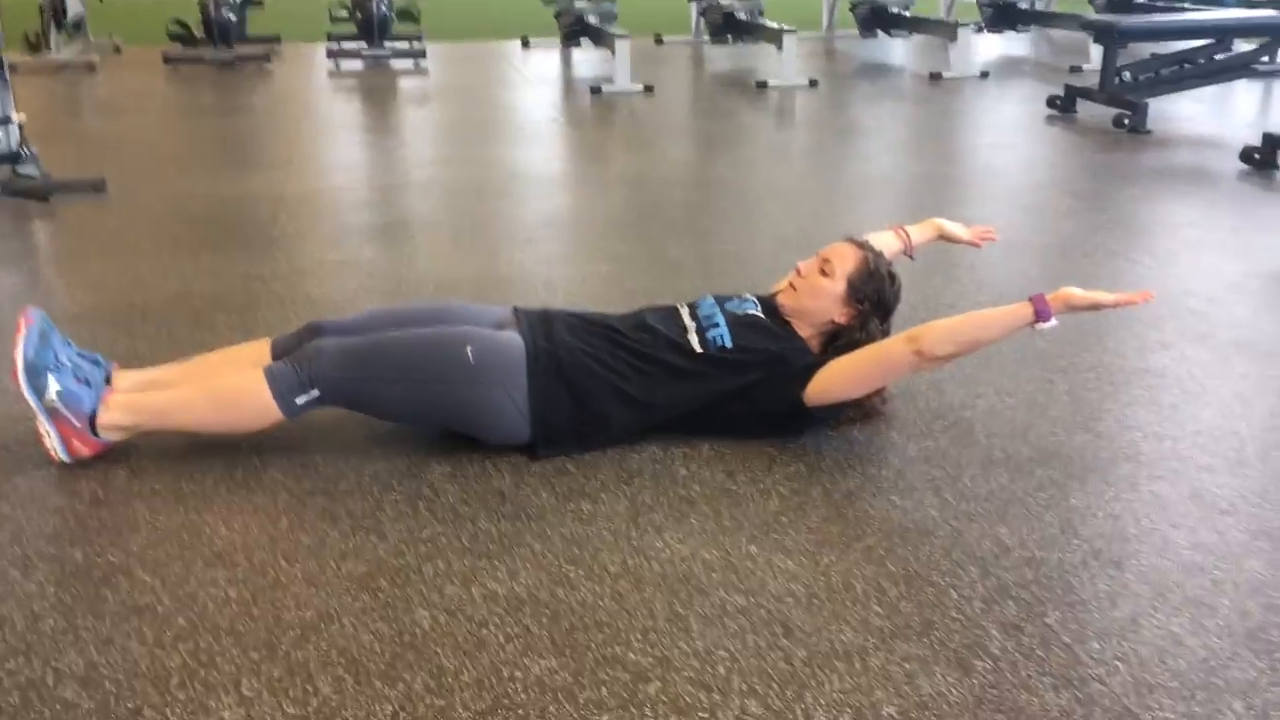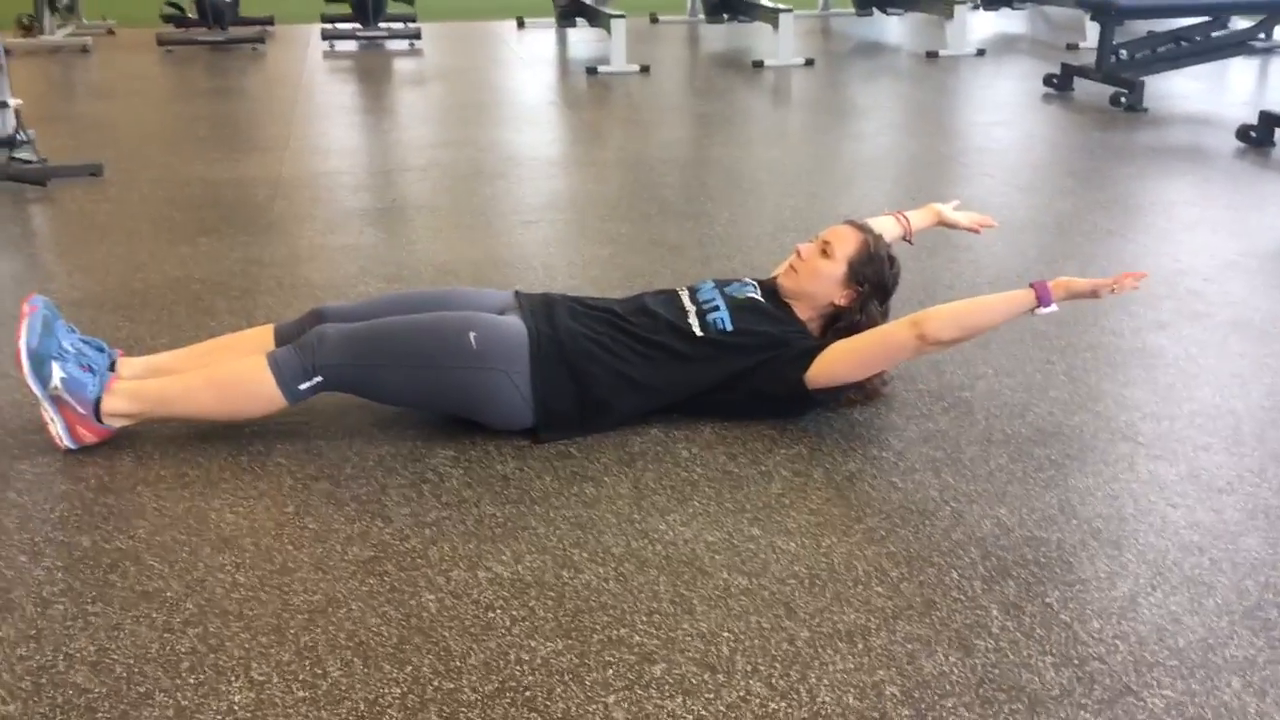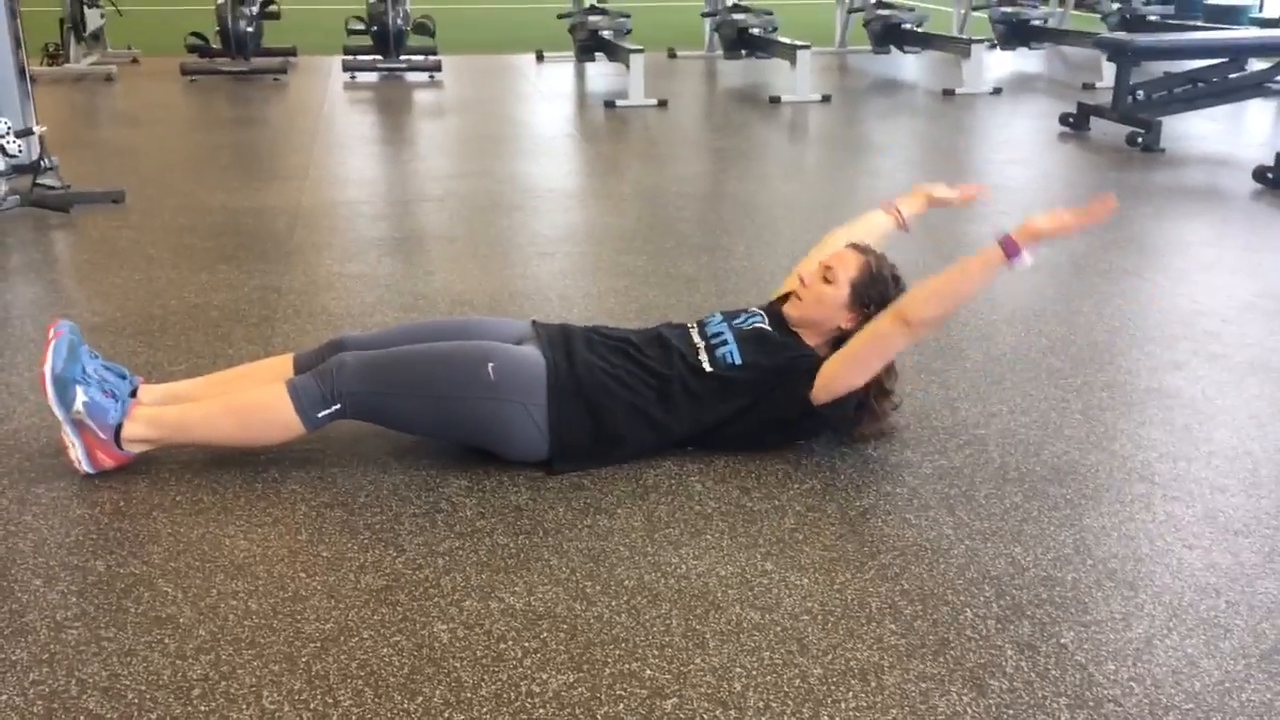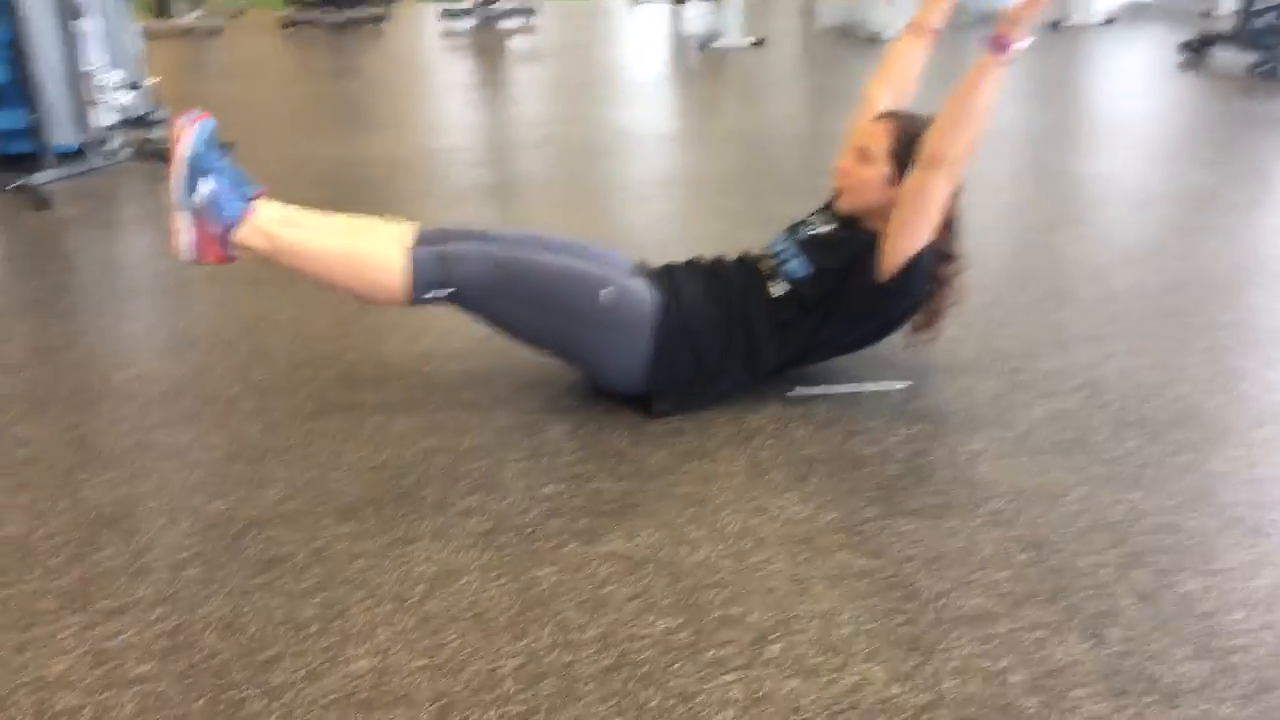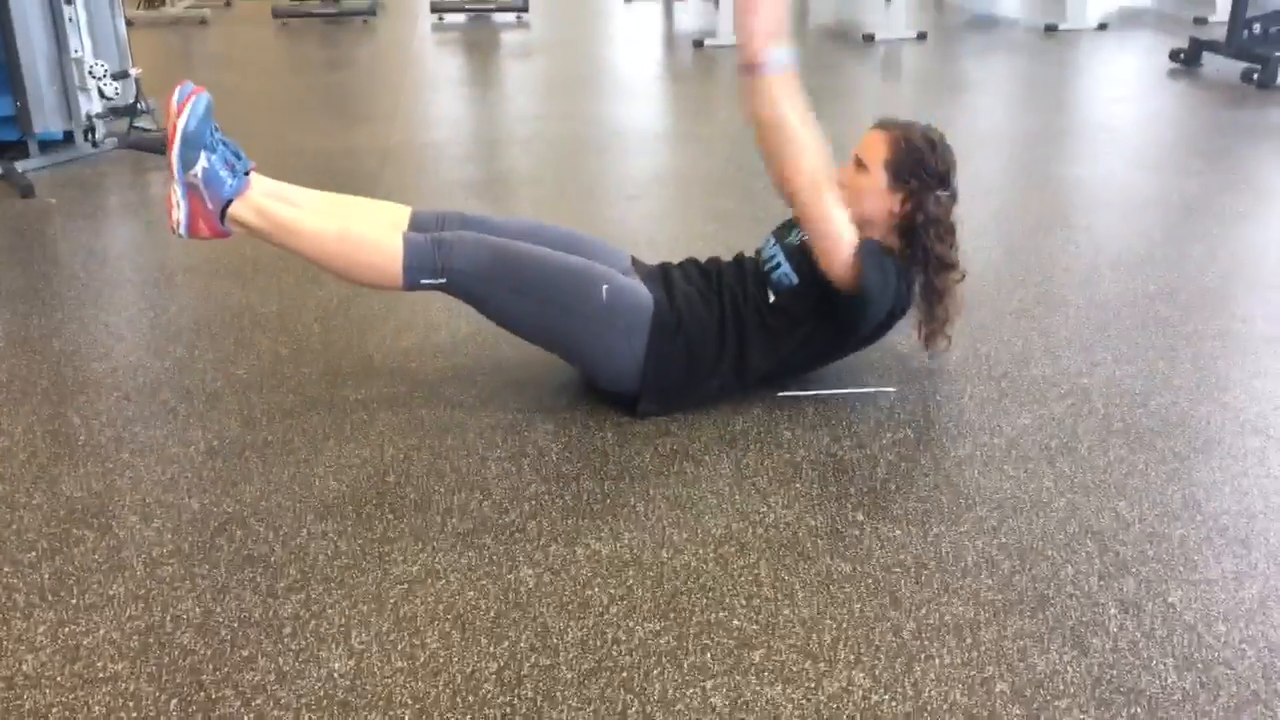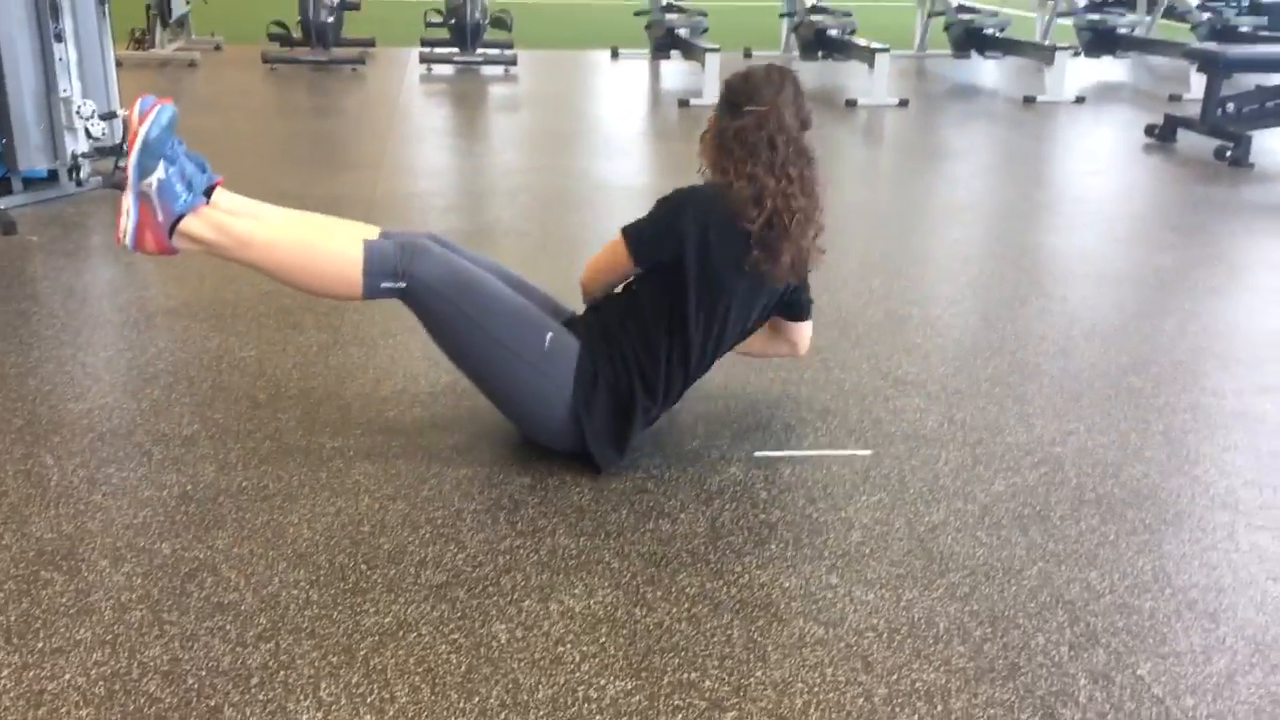
dt=0.7s
person 1, frame 1
left shoulder: (796, 378)
right shoulder: (766, 313)
left elbow: (924, 343)
right elbow: (861, 248)
left wrist: (1049, 305)
right wrist: (927, 227)
left hip: (537, 396)
right hip: (535, 336)
left knee: (319, 375)
right knee: (320, 334)
left ankle: (97, 423)
right ankle: (110, 385)
person 1, frame 2
left shoulder: (794, 360)
right shoulder: (766, 294)
left elbow: (921, 330)
right elbow: (859, 231)
left wrist: (1050, 291)
right wrist: (929, 213)
left hip: (536, 378)
right hip: (535, 318)
left knee: (325, 360)
right knee: (325, 321)
left ankle: (103, 406)
right ankle: (118, 372)
person 1, frame 3
left shoulder: (811, 386)
right shoulder: (776, 319)
left elbow: (904, 317)
right elbow: (844, 244)
left wrist: (1012, 245)
right wrist: (912, 203)
left hip: (561, 413)
right hip: (552, 350)
left knee: (347, 391)
right knee: (338, 351)
left ankle: (119, 426)
right ankle: (137, 397)
person 1, frame 4
left shoulder: (888, 272)
right shoulder: (846, 221)
left elbow: (940, 159)
right elbow: (881, 111)
left hip: (661, 346)
right hip: (653, 294)
left knee: (451, 271)
right knee: (452, 242)
left ankle: (238, 225)
right ankle: (245, 214)
person 1, frame 5
left shoulder: (877, 283)
right shoulder: (845, 225)
left elbow: (812, 192)
right elbow: (781, 140)
left hip: (655, 348)
right hip: (652, 291)
left knee: (449, 257)
right knee: (450, 223)
left ankle: (228, 204)
right ankle: (240, 188)
person 1, frame 6
left shoulder: (700, 210)
right shoulder: (782, 232)
left elbow: (597, 282)
right elbow: (795, 340)
left hip: (584, 398)
right hip: (587, 359)
left knee: (409, 265)
right knee: (424, 245)
left ankle: (180, 221)
right ankle: (205, 202)
